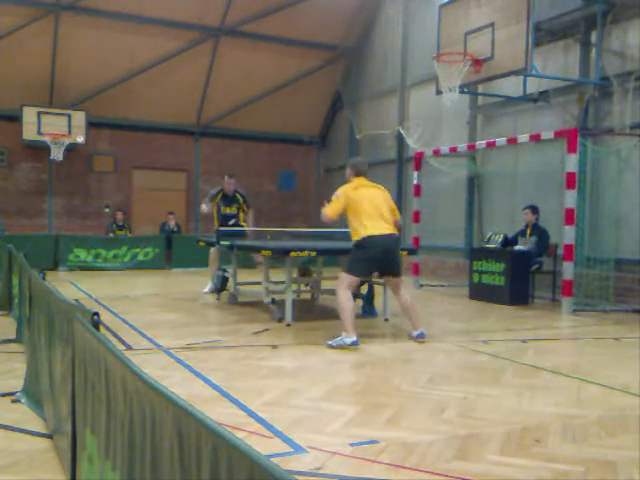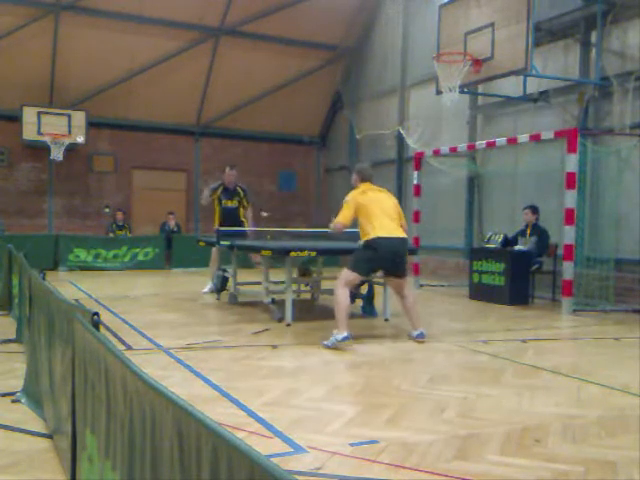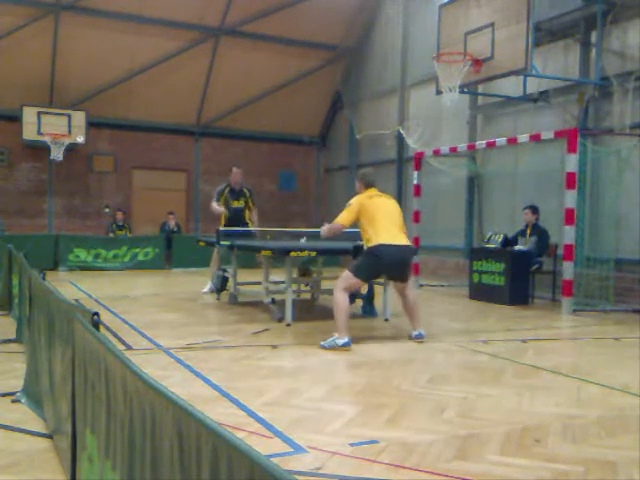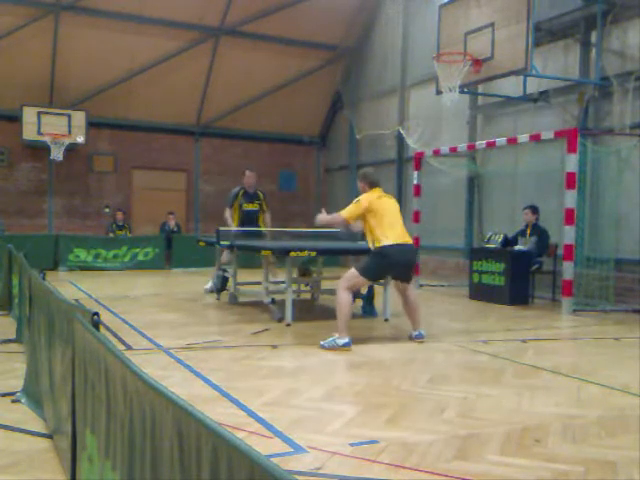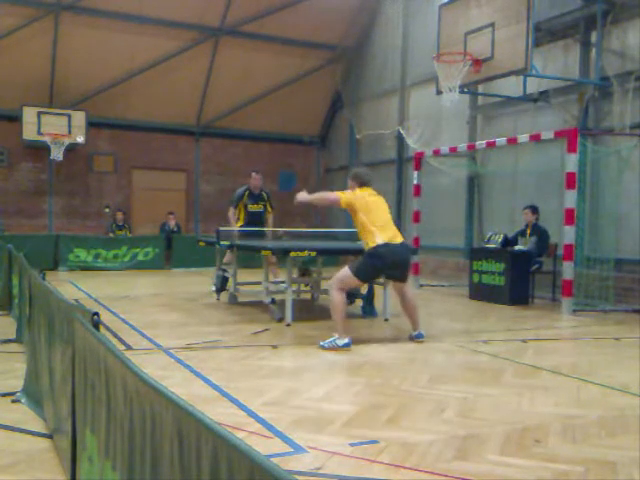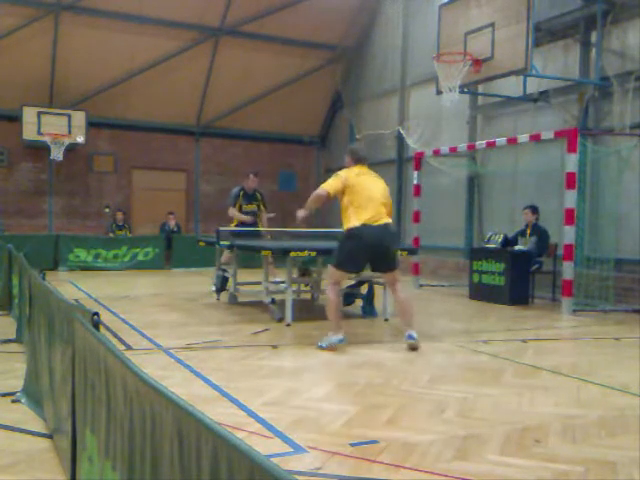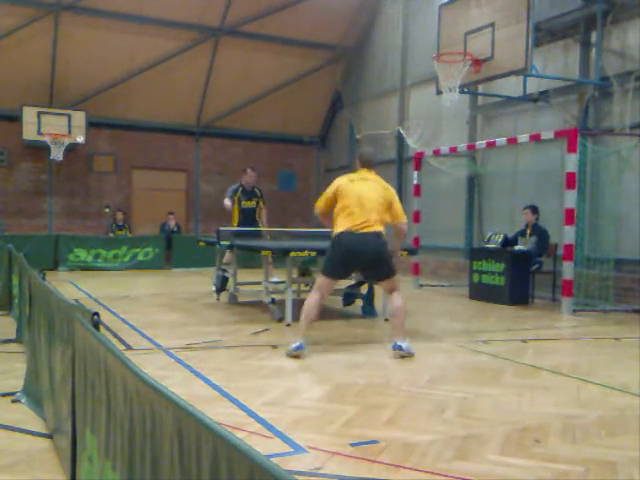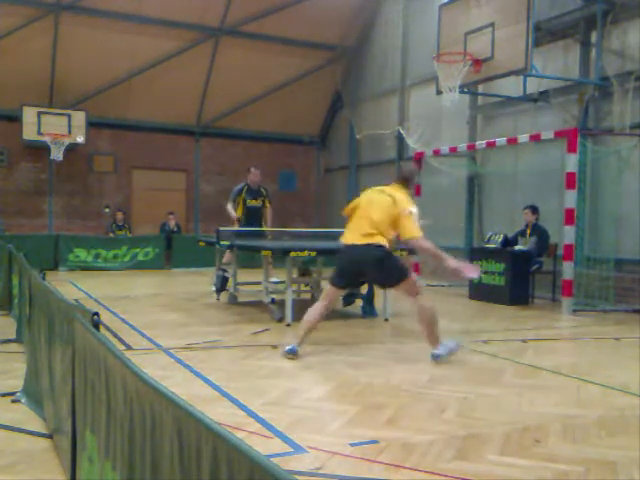
dt=0.2s
person 1, frame 1
left shoulder: (346, 190)
right shoulder: (381, 190)
left elbow: (328, 217)
right elbow: (398, 221)
left wrist: (324, 211)
left hip: (368, 243)
right hip: (390, 241)
left knee: (343, 288)
right knee: (399, 288)
left ankle: (349, 337)
right ankle: (417, 331)
person 1, frame 2
left shoulder: (355, 195)
right shoulder: (388, 195)
left elbow: (340, 225)
right elbow: (404, 227)
left wrist: (331, 227)
left hip: (377, 245)
right hip: (399, 243)
left knee: (342, 285)
right knee: (403, 289)
left ankle: (341, 333)
right ankle: (417, 331)
person 1, frame 3
left shoulder: (360, 200)
right shoulder: (392, 201)
left elbow: (338, 226)
left wrist: (325, 231)
left hip: (380, 252)
right hip: (404, 251)
left knee: (341, 287)
right knee: (405, 288)
left ankle: (342, 338)
right ankle: (417, 331)
person 1, frame 4
left shoulder: (366, 199)
right shoulder: (391, 200)
left elbow: (341, 219)
left wrist: (323, 219)
left hip: (388, 252)
right hip: (409, 251)
left knee: (344, 286)
right knee: (405, 288)
left ankle: (342, 338)
right ankle: (417, 331)
person 1, frame 5
left shoulder: (357, 196)
right shoulder: (379, 199)
left elbow: (330, 197)
left wrist: (306, 198)
left hip: (381, 252)
right hip: (402, 250)
left knee: (336, 285)
right knee: (403, 288)
left ankle: (342, 339)
right ankle: (417, 332)
person 1, frame 6
left shoulder: (346, 175)
right shoulder: (379, 181)
left elbow: (321, 194)
left wrist: (305, 211)
left hip: (359, 235)
right hip: (384, 232)
left knee: (332, 282)
right knee: (395, 285)
left ankle: (336, 334)
right ankle: (410, 334)
person 1, frame 7
left shoulder: (342, 182)
right shoulder: (386, 189)
left elbow: (320, 210)
right elbow: (401, 227)
left wrist: (334, 227)
right wrist: (396, 248)
left hip: (344, 242)
right hip: (373, 243)
left knee: (318, 292)
right knee: (393, 291)
left ankle: (299, 342)
right ankle: (401, 343)
person 1, frame 8
left shoulder: (369, 193)
right shoulder: (405, 204)
left elbow: (347, 213)
right elbow: (416, 242)
right wrist: (447, 260)
left hip: (348, 253)
right hip: (375, 254)
left knee: (325, 301)
right knee: (418, 294)
left ankle: (295, 345)
right ankle: (437, 348)
